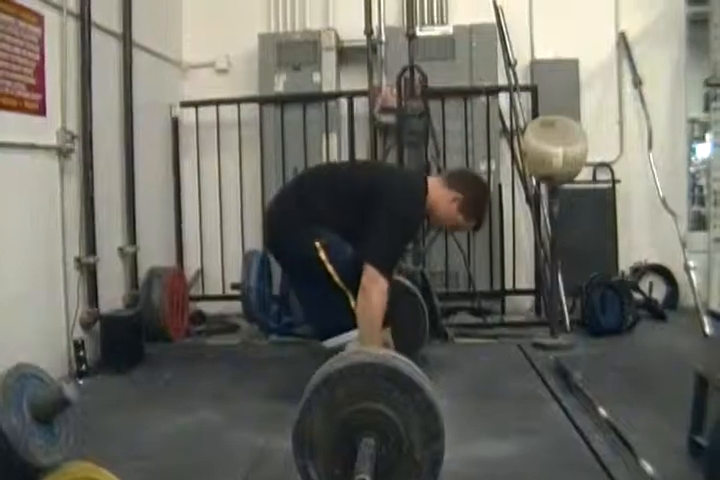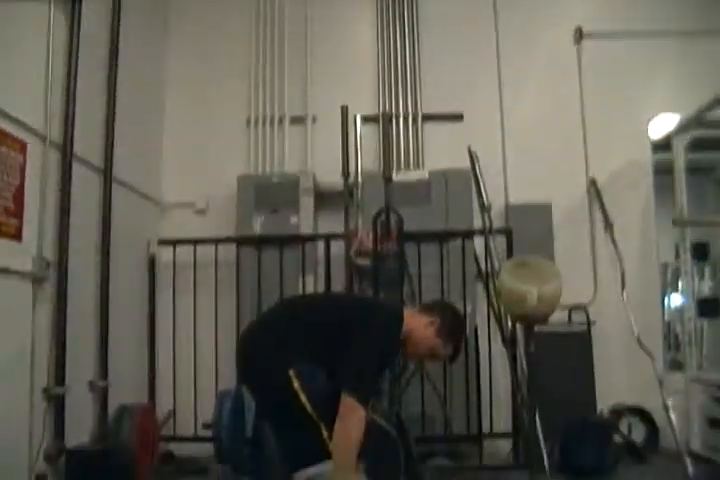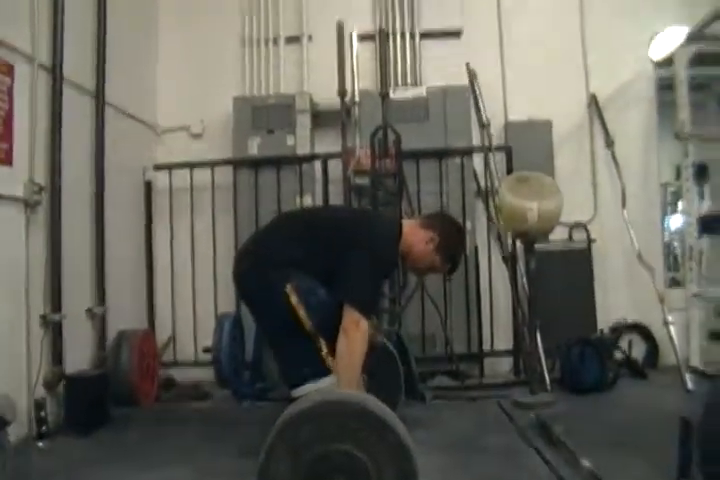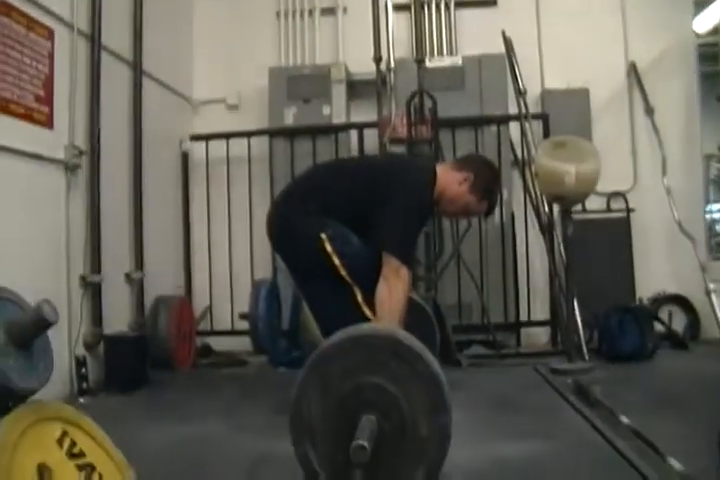
dt=0.7s
person 1, frame 1
left shoulder: (408, 191)
right shoulder: (404, 204)
left elbow: (376, 274)
right elbow: (372, 285)
left wrist: (379, 330)
left hip: (294, 219)
right hip: (296, 223)
right knee: (359, 324)
person 1, frame 2
left shoulder: (385, 326)
right shoulder: (381, 333)
left elbow: (354, 408)
right elbow: (351, 414)
left hip: (266, 351)
right hip: (268, 353)
right knee: (327, 457)
person 1, frame 3
left shoulder: (382, 234)
right shoulder: (378, 244)
left elbow: (353, 321)
right elbow: (354, 325)
left hip: (265, 266)
right hip: (266, 268)
right knee: (325, 371)
person 1, frame 4
left shoulder: (417, 181)
right shoulder: (413, 188)
left elbow: (397, 270)
right elbow: (393, 274)
left hip: (299, 218)
right hip: (301, 218)
right knee: (362, 323)
